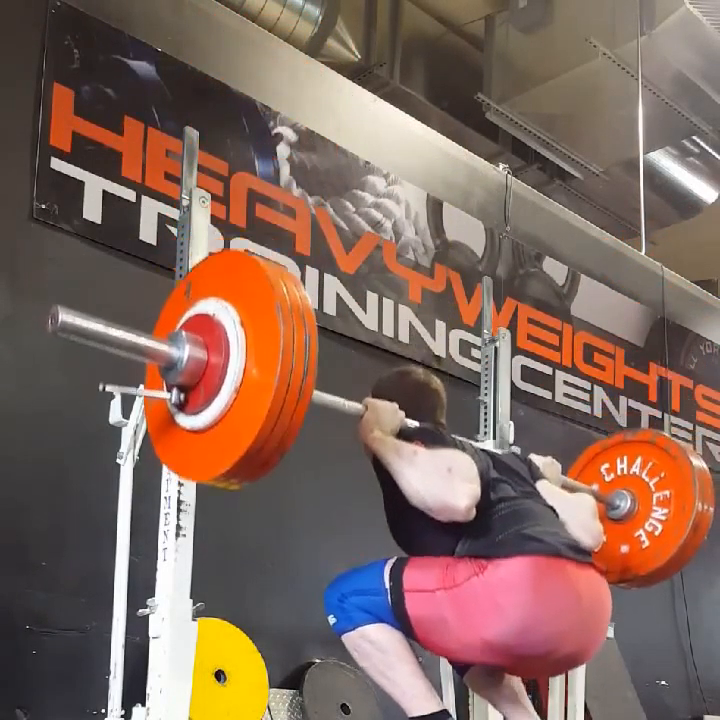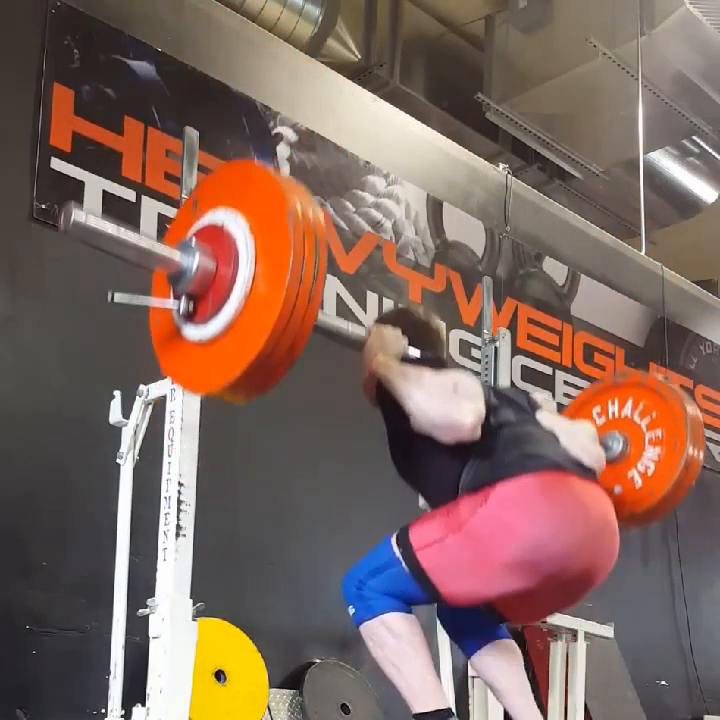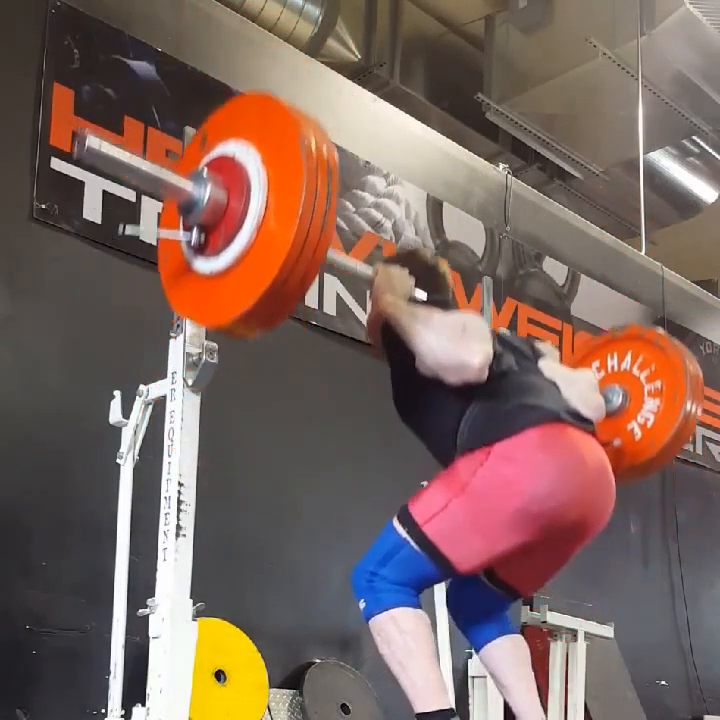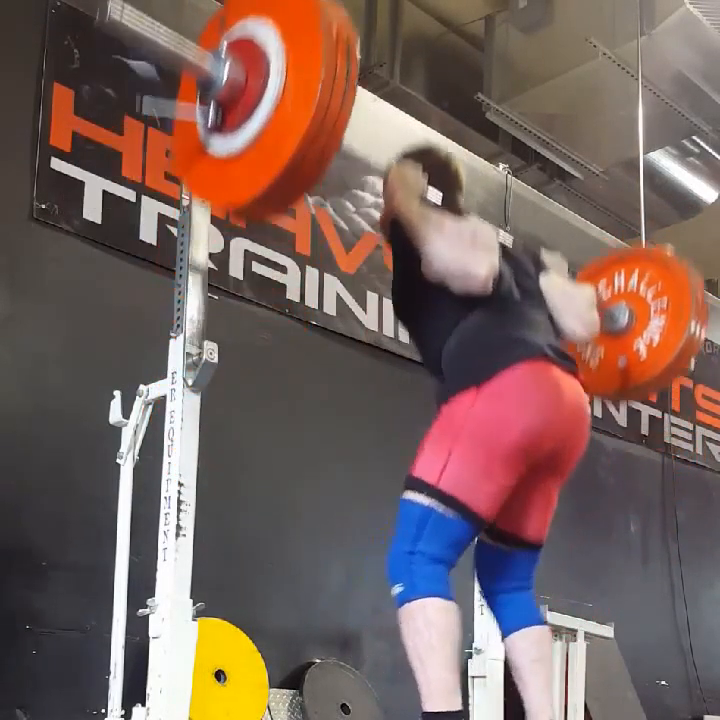
dt=0.3s
person 1, frame 1
left shoulder: (409, 449)
right shoulder: (495, 459)
left elbow: (456, 500)
right elbow: (589, 530)
left wrist: (379, 437)
right wrist: (546, 482)
left hip: (528, 597)
right hip: (587, 611)
left knee: (347, 598)
right knee: (453, 621)
person 1, frame 2
left shoulder: (414, 380)
right shoulder: (493, 391)
left elbow: (462, 417)
right elbow: (591, 453)
left wrist: (385, 364)
right wrist: (545, 417)
left hip: (535, 513)
right hip: (597, 529)
left knee: (368, 586)
right knee: (465, 612)
person 1, frame 3
left shoulder: (415, 324)
right shoulder: (502, 337)
left elbow: (468, 359)
right elbow: (590, 403)
left wrist: (394, 306)
right wrist: (546, 362)
left hip: (526, 459)
right hip: (590, 478)
left knee: (380, 579)
right knee: (475, 603)
person 1, frame 4
left shoulder: (421, 231)
right shoulder: (506, 245)
left elbow: (472, 268)
right elbow: (583, 324)
left wrist: (406, 205)
right wrist: (555, 276)
left hip: (505, 392)
right hip: (564, 405)
left knee: (417, 559)
right knee: (507, 579)
